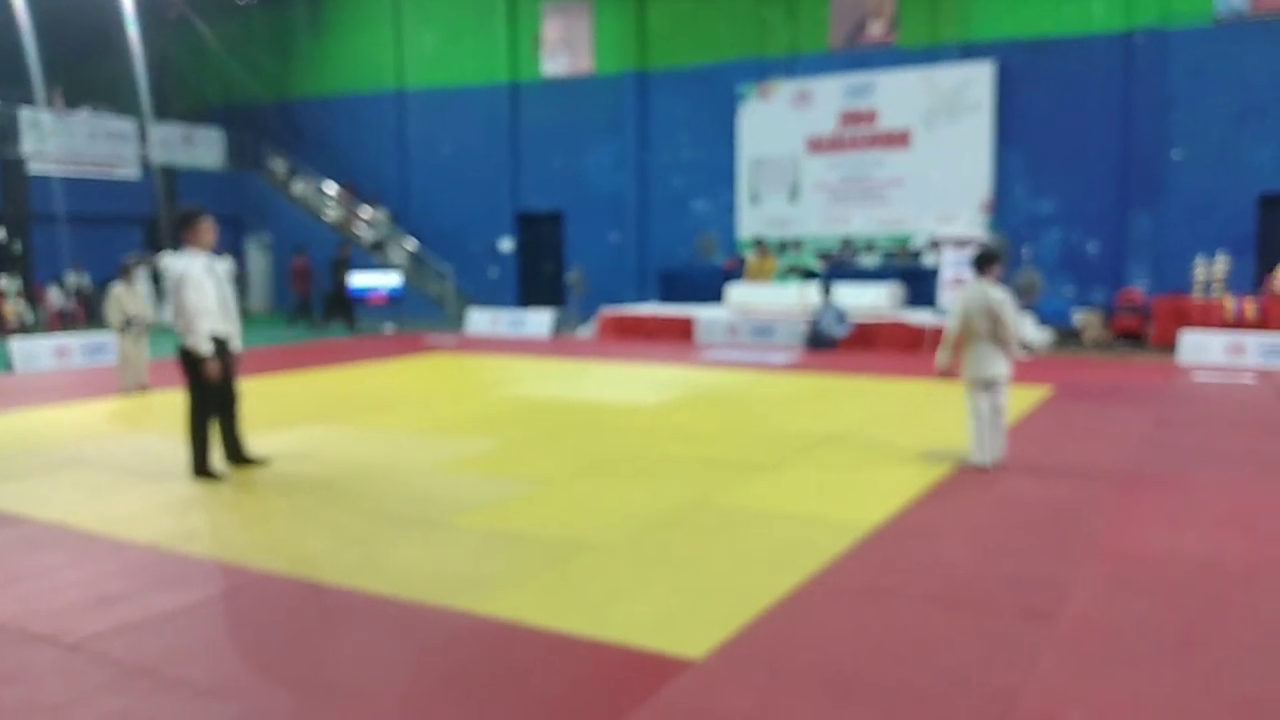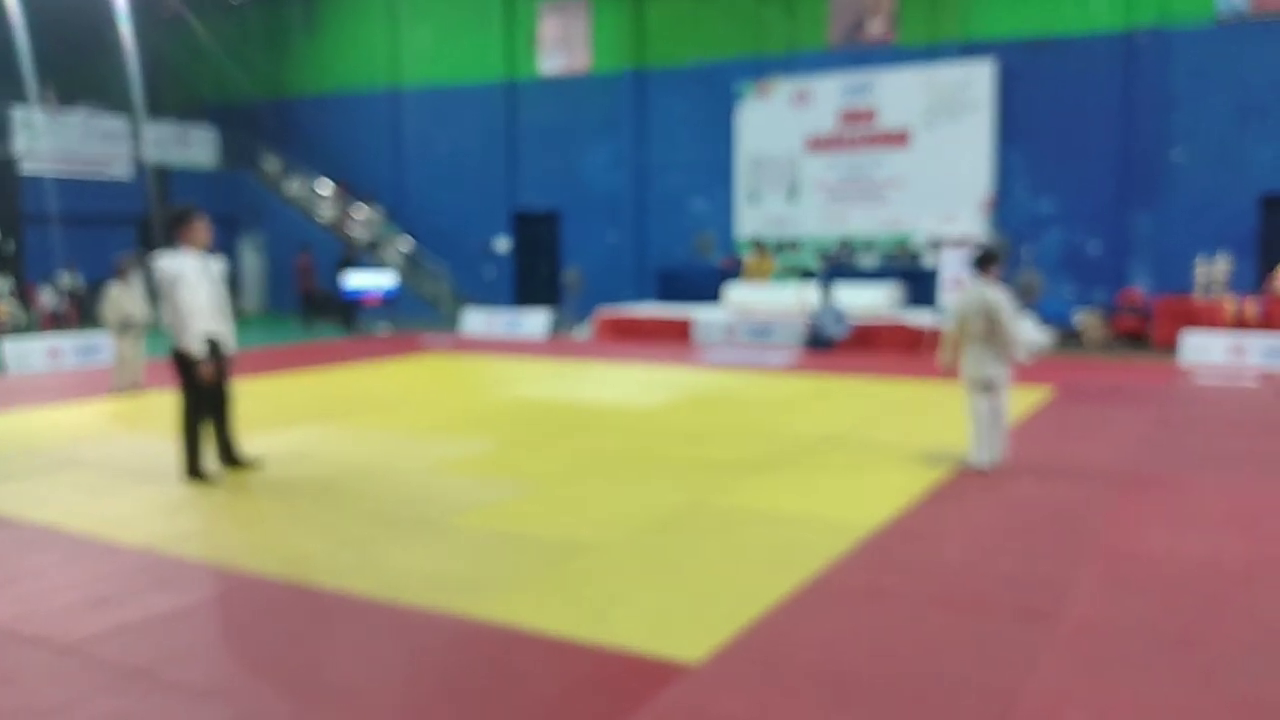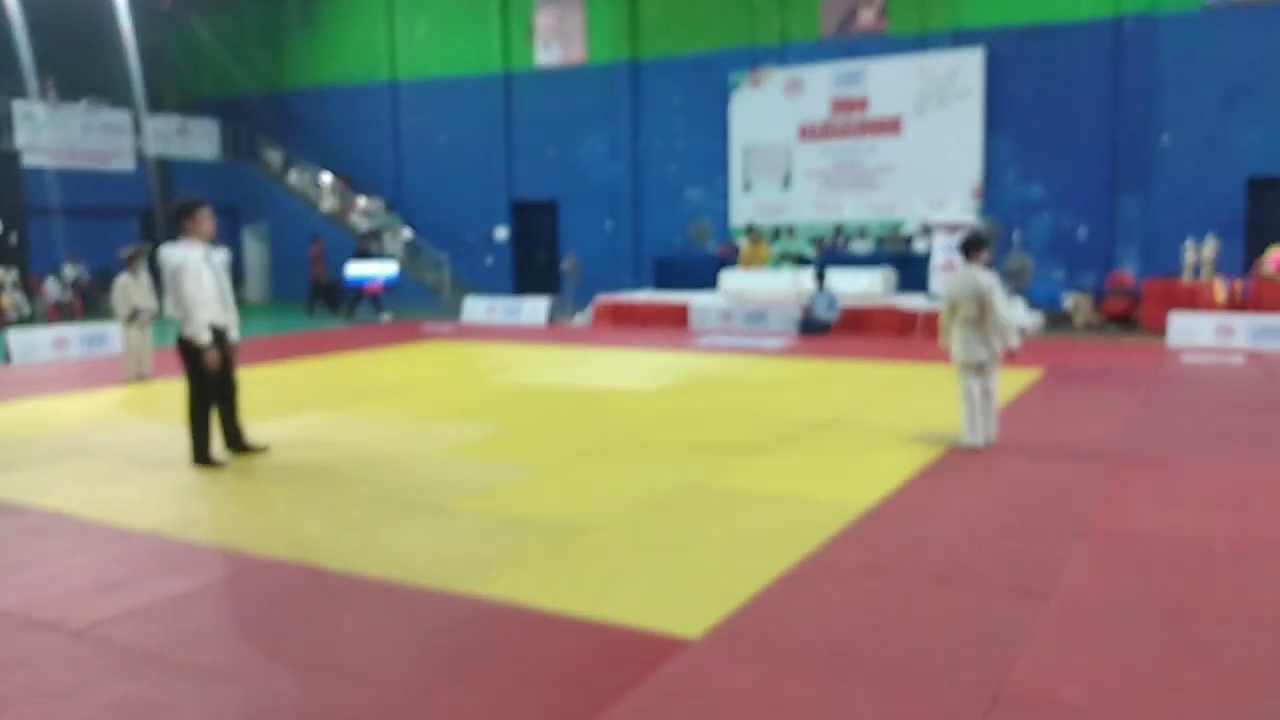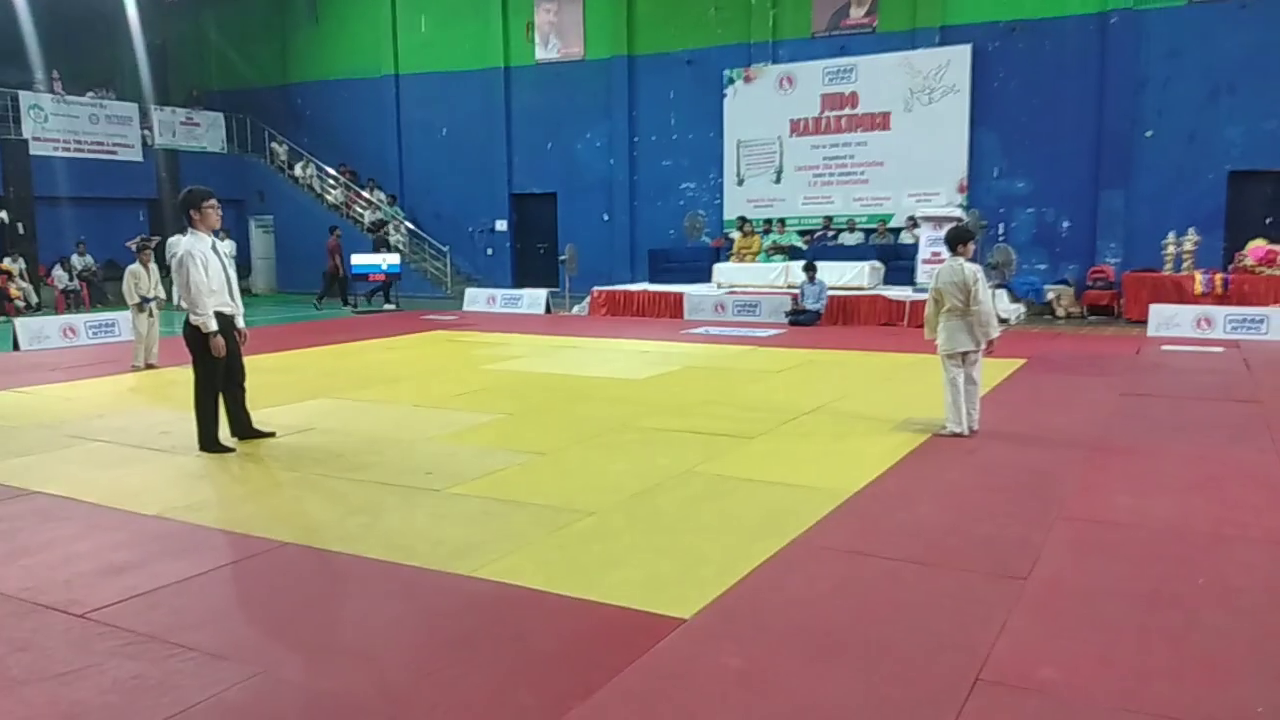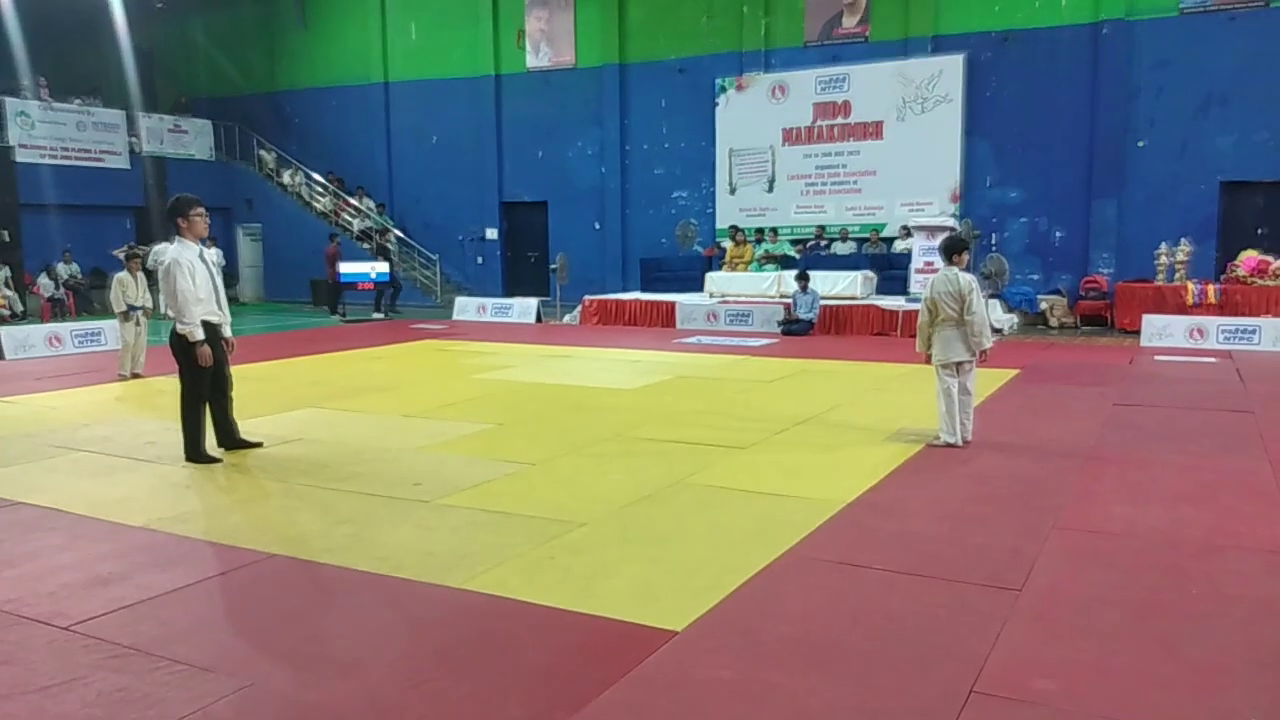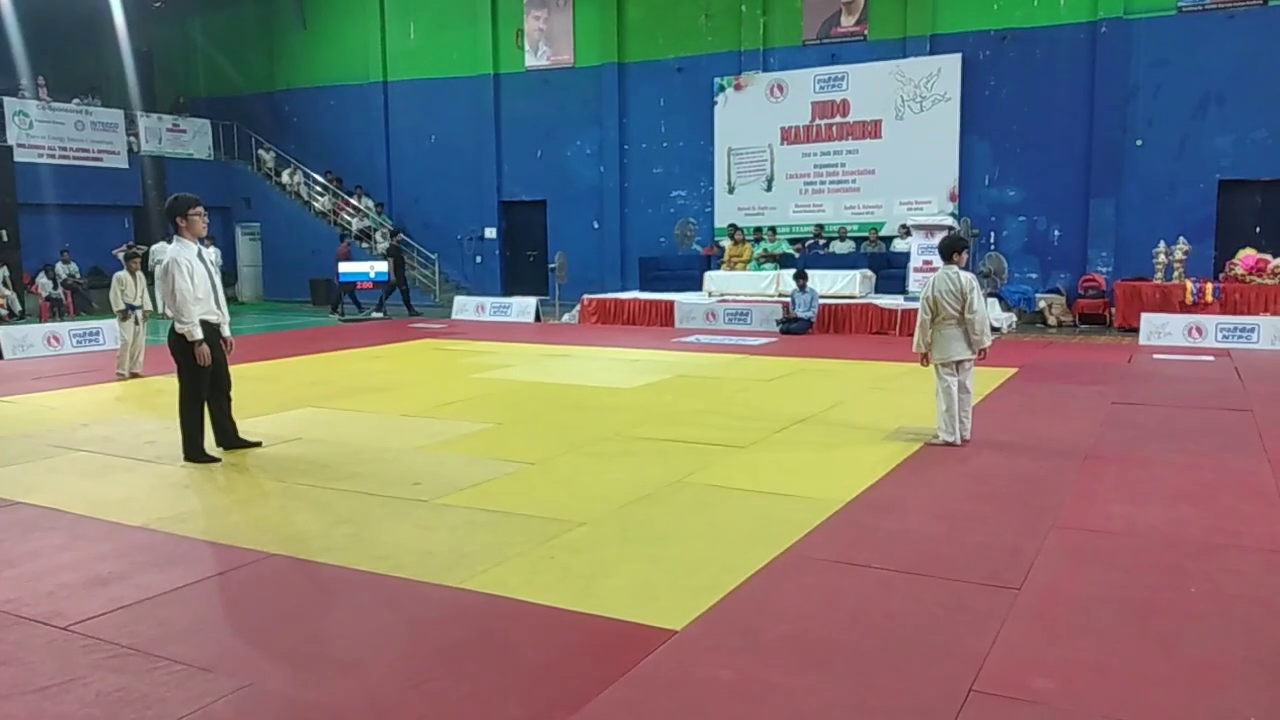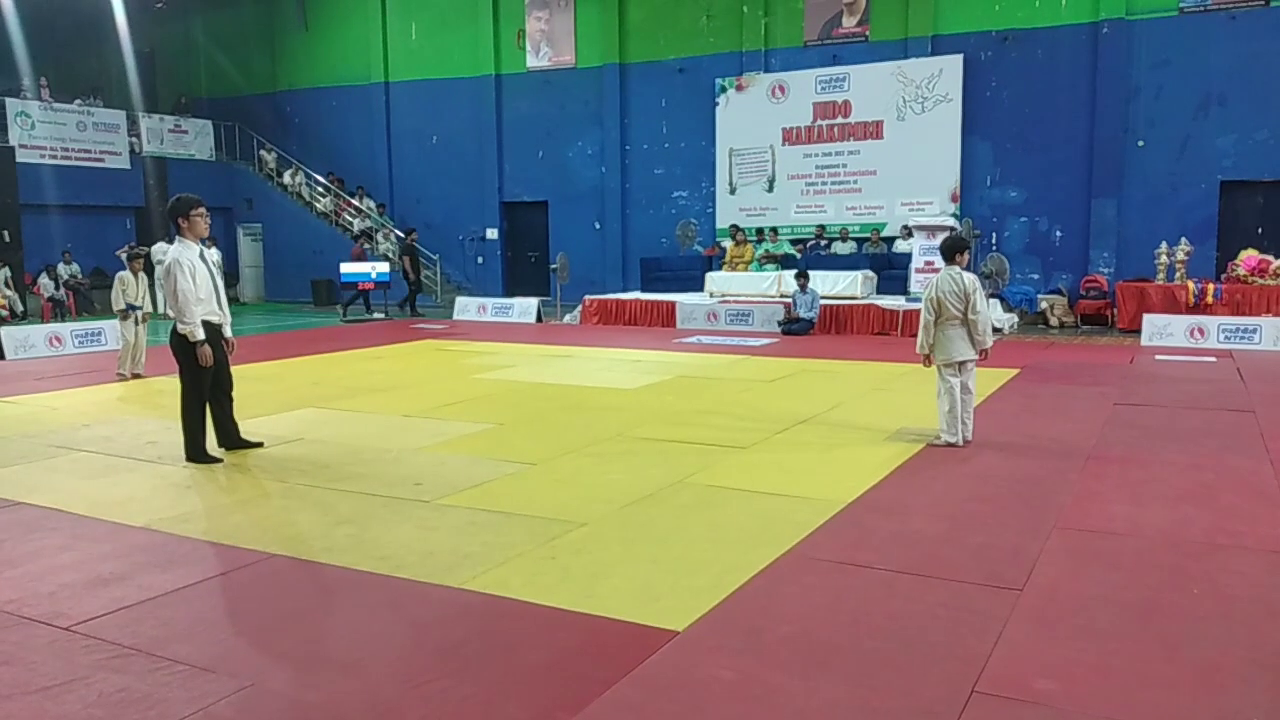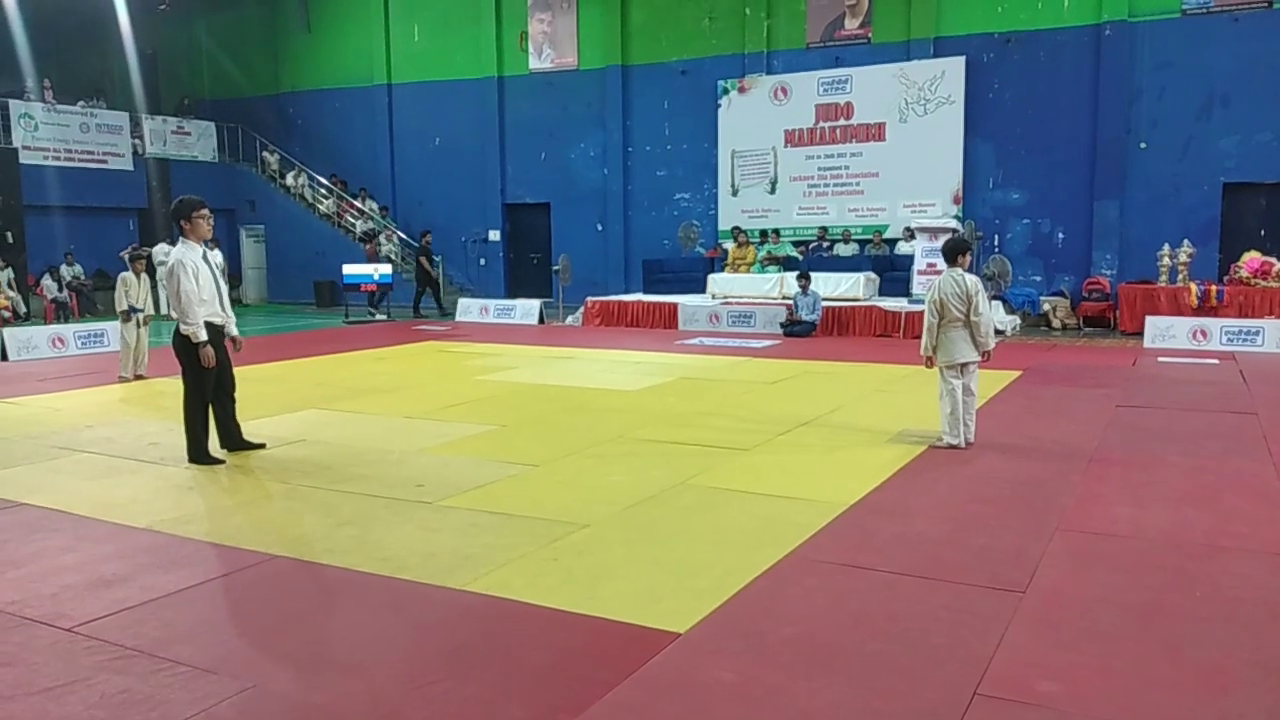
dt=0.2s
person 1, frame 1
left shoulder: (214, 265)
right shoulder: (187, 269)
right elbow: (192, 315)
left wrist: (233, 346)
right wrist: (206, 355)
left hip: (220, 344)
right hip: (202, 349)
left knee: (227, 402)
right knee: (203, 407)
left ankle: (235, 453)
right ankle: (201, 465)
person 1, frame 2
left shoulder: (208, 264)
right shoulder: (179, 269)
right elbow: (185, 315)
left wrist: (226, 347)
right wrist: (198, 356)
left hip: (213, 345)
right hip: (195, 349)
left knee: (218, 404)
right knee: (197, 408)
left ankle: (228, 455)
right ankle: (193, 467)
person 1, frame 3
left shoulder: (212, 255)
right shoulder: (184, 260)
right elbow: (191, 306)
left wrist: (231, 335)
right wrist: (204, 345)
left hip: (219, 334)
right hip: (200, 338)
left knee: (227, 391)
right knee: (203, 397)
left ankle: (236, 442)
right ankle: (201, 454)
person 1, frame 4
left shoulder: (214, 245)
right shoulder: (191, 250)
right elbow: (199, 295)
left wrist: (238, 322)
right wrist: (212, 332)
left hip: (225, 321)
right hip: (207, 326)
left knee: (235, 378)
right knee: (209, 384)
left ankle: (242, 428)
right ankle: (209, 440)
person 1, frame 5
left shoulder: (201, 253)
right shoulder: (178, 258)
right elbow: (185, 303)
left wrist: (225, 330)
right wrist: (198, 341)
left hip: (211, 330)
right hip: (193, 335)
left knee: (221, 387)
right knee: (195, 394)
left ankle: (229, 438)
right ankle: (194, 450)
person 1, frame 6
left shoulder: (200, 252)
right shoulder: (177, 257)
right elbow: (184, 303)
left wrist: (224, 330)
right wrist: (197, 341)
left hip: (210, 330)
right hip: (192, 334)
left knee: (221, 387)
right knee: (194, 393)
left ankle: (228, 438)
right ankle: (194, 450)
person 1, frame 7
left shoulder: (202, 253)
right shoulder: (179, 258)
right elbow: (186, 303)
left wrist: (226, 331)
right wrist: (199, 341)
left hip: (212, 330)
right hip: (194, 335)
left knee: (222, 387)
right knee: (196, 394)
left ankle: (230, 438)
right ankle: (195, 450)
person 1, frame 8
left shoulder: (204, 254)
right shoulder: (182, 258)
right elbow: (188, 304)
left wrist: (231, 329)
right wrist: (201, 342)
left hip: (214, 332)
right hip: (196, 336)
left knee: (225, 388)
right knee: (199, 395)
left ankle: (232, 439)
right ankle: (198, 451)
person 2, frame 1
left shoulder: (965, 295)
right shoulder: (1000, 294)
left elbow: (952, 330)
right elbow: (1010, 329)
left wrist: (944, 360)
right wrist: (1013, 352)
left hip: (975, 360)
right hip: (998, 360)
left knee: (979, 408)
right knee: (997, 407)
left ankle: (982, 456)
right ankle: (996, 452)
person 2, frame 2
left shoulder: (966, 295)
right shoulder: (997, 294)
left elbow: (954, 331)
right elbow: (1008, 330)
left wrist: (948, 358)
right wrist: (1014, 357)
left hip: (973, 360)
right hip: (996, 360)
left knee: (980, 409)
right knee: (997, 408)
left ankle: (982, 457)
right ankle: (995, 454)
person 2, frame 3
left shoulder: (954, 281)
right shoulder: (987, 279)
left elbow: (947, 315)
right elbow: (999, 314)
left wrist: (948, 341)
right wrist: (1009, 343)
left hip: (963, 343)
right hip: (986, 342)
left knee: (970, 391)
right knee: (987, 390)
left ankle: (973, 437)
right ankle: (987, 435)
person 2, frame 4
left shoulder: (939, 273)
right shoulder: (973, 271)
left elbow: (932, 308)
right elbow: (982, 306)
left wrist: (932, 332)
right wrist: (989, 334)
left hip: (949, 332)
right hip: (971, 331)
left knee: (953, 379)
right knee: (971, 379)
left ankle: (956, 425)
right ankle: (970, 422)
person 2, frame 5
left shoulder: (933, 282)
right shoulder: (968, 281)
left elbow: (925, 318)
right elbow: (976, 316)
left wrist: (925, 346)
right wrist: (982, 344)
left hip: (943, 342)
right hip: (965, 342)
left knee: (948, 389)
right knee: (965, 389)
left ankle: (950, 436)
right ankle: (964, 433)
person 2, frame 6
left shoulder: (933, 282)
right shoulder: (968, 279)
left elbow: (924, 318)
right elbow: (976, 314)
left wrist: (922, 347)
right wrist: (982, 342)
left hip: (942, 341)
right hip: (964, 341)
left knee: (947, 388)
right knee: (964, 388)
left ankle: (949, 434)
right ankle: (963, 432)
person 2, frame 7
left shoulder: (935, 283)
right shoulder: (970, 280)
left elbow: (928, 319)
right elbow: (978, 315)
left wrist: (925, 348)
right wrist: (984, 342)
left hip: (945, 342)
right hip: (966, 341)
left knee: (949, 389)
right knee: (966, 389)
left ankle: (951, 435)
right ankle: (965, 433)
person 2, frame 8
left shoulder: (937, 284)
right shoulder: (972, 282)
left elbow: (931, 321)
right elbow: (981, 316)
left wrist: (928, 350)
right wrist: (986, 344)
left hip: (947, 344)
right hip: (968, 343)
left knee: (951, 391)
right knee: (968, 390)
left ankle: (953, 437)
right ankle: (967, 434)
